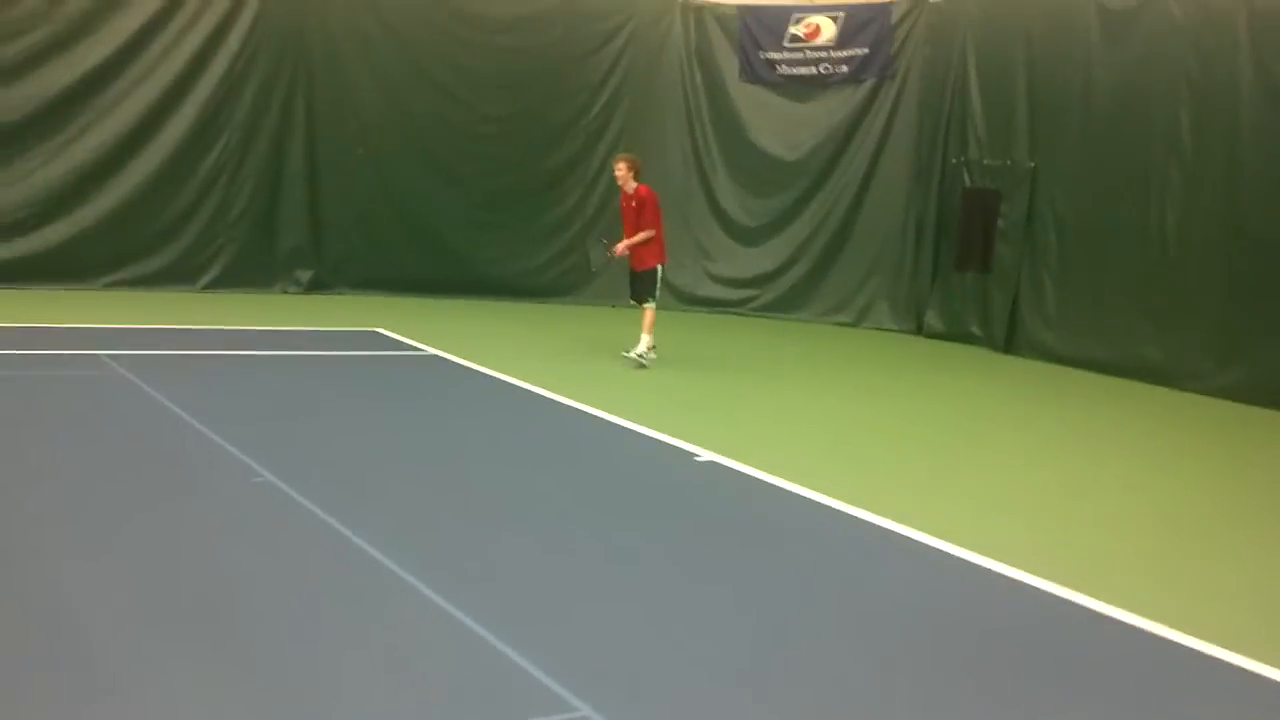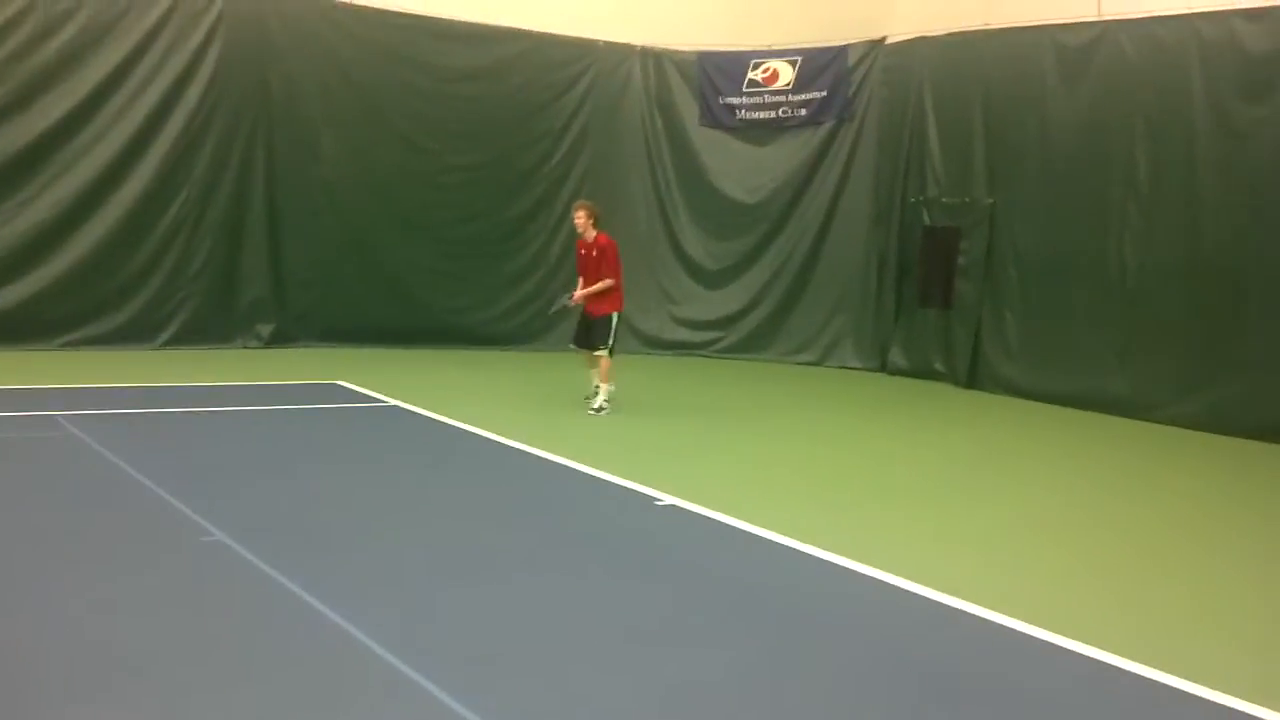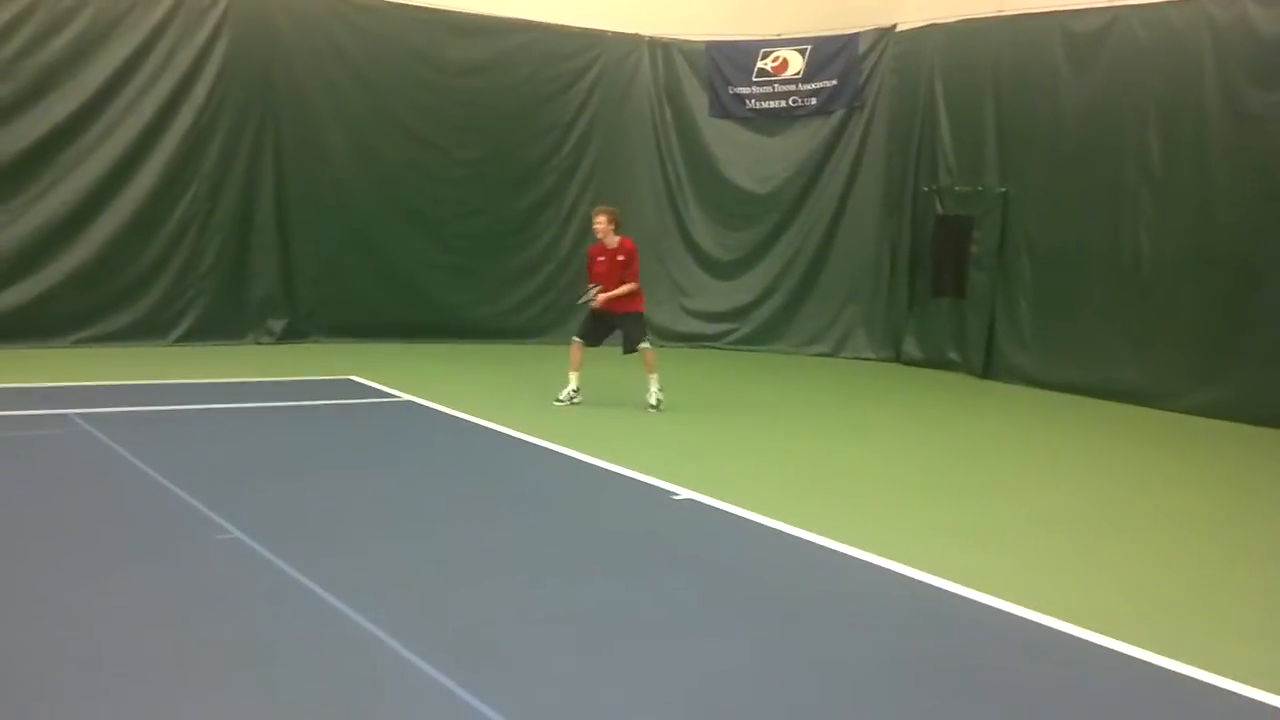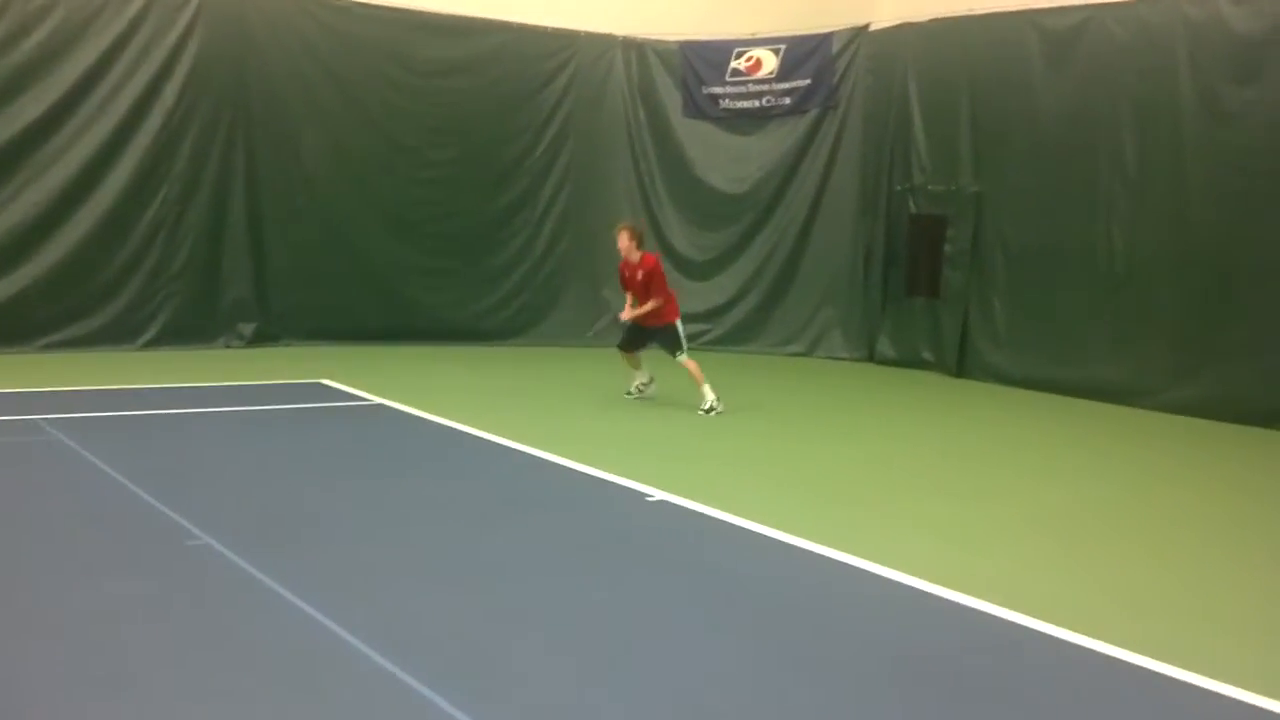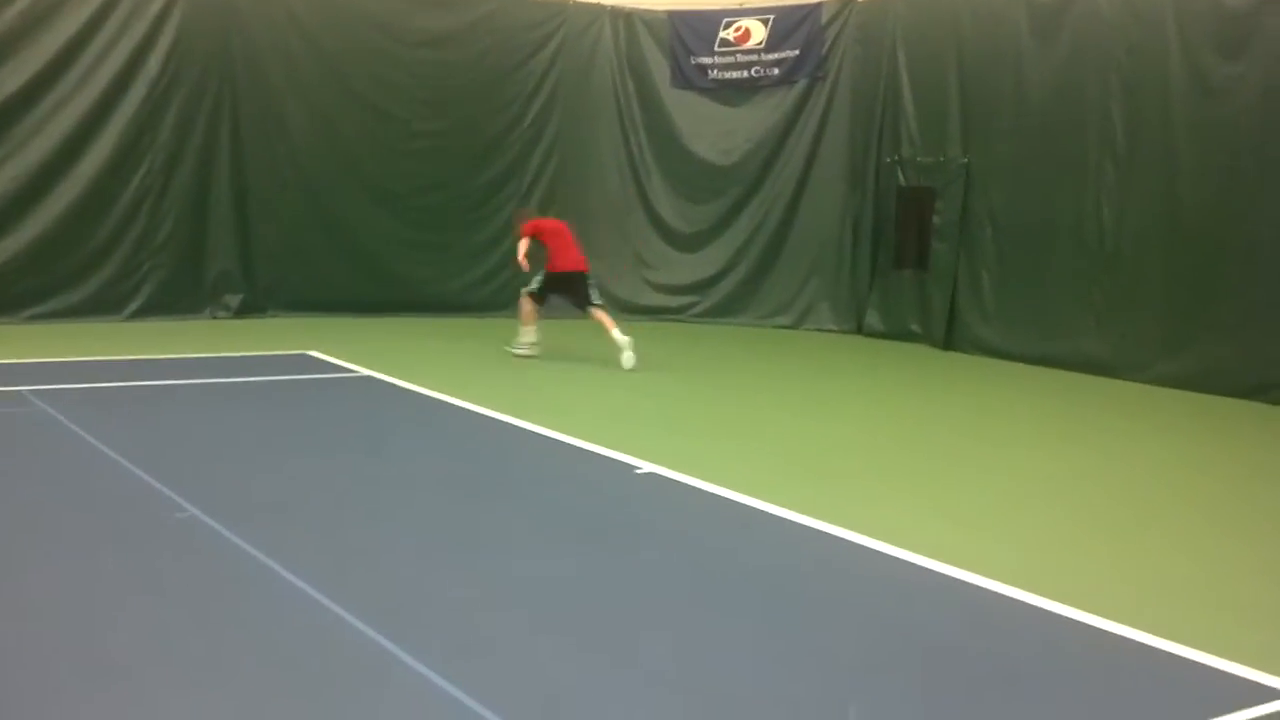
dt=0.5s
person 1, frame 1
left shoulder: (645, 195)
right shoulder: (624, 197)
left elbow: (650, 231)
left wrist: (626, 244)
right wrist: (626, 246)
left hip: (651, 258)
right hip: (636, 257)
left knee: (649, 302)
right knee: (641, 302)
left ankle: (643, 349)
right ankle: (649, 346)
person 1, frame 2
left shoulder: (606, 243)
right shoulder: (580, 244)
left elbow: (610, 280)
left wrist: (585, 292)
right wrist: (579, 292)
left hip: (608, 304)
right hip: (590, 304)
left knee: (602, 350)
right knee: (581, 345)
left ankle: (604, 398)
right ankle: (598, 384)
person 1, frame 3
left shoulder: (629, 248)
right shoulder: (594, 251)
left elbow: (634, 284)
right elbow: (594, 281)
left wrist: (608, 295)
right wrist: (597, 295)
left hip: (630, 306)
right hip: (604, 307)
left knee: (643, 346)
right knee: (578, 342)
left ankle: (655, 390)
right ankle: (572, 390)
person 1, frame 4
left shoulder: (651, 263)
right shoulder: (624, 266)
left elbow: (658, 299)
left wrist: (635, 313)
right wrist: (628, 308)
left hip: (666, 317)
right hip: (642, 317)
left knee: (682, 357)
right knee: (625, 348)
left ankle: (710, 398)
right ankle: (644, 382)
person 1, frame 5
left shoulder: (530, 225)
right shoulder: (559, 224)
left elbow: (524, 240)
left wrist: (520, 256)
left hip: (558, 269)
right hip: (580, 268)
left knee: (528, 296)
right knee: (595, 309)
left ankle: (529, 342)
right ankle: (621, 340)
